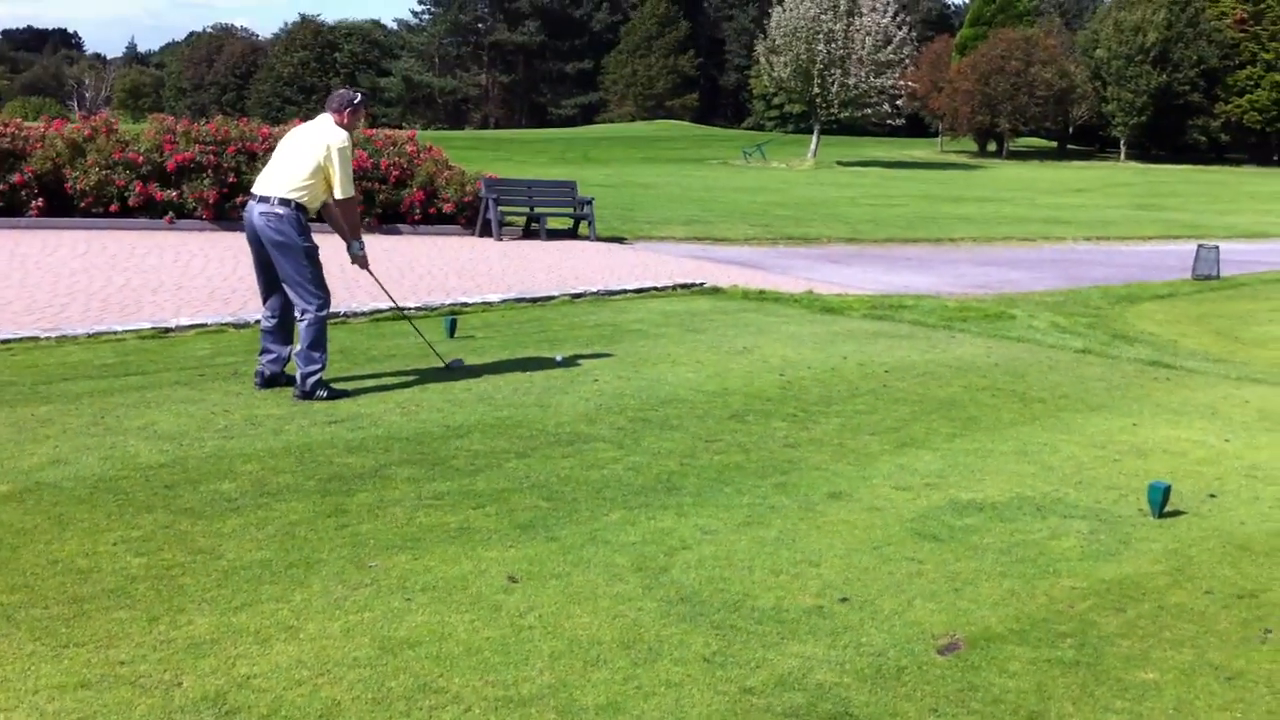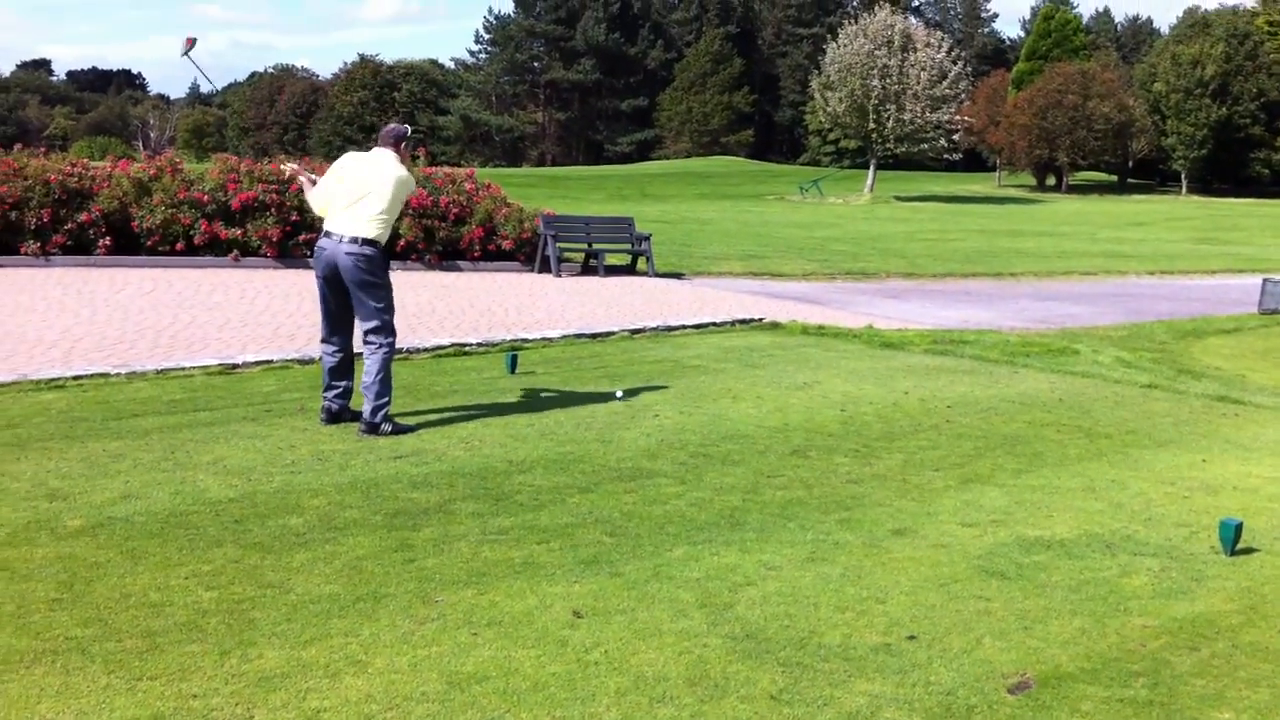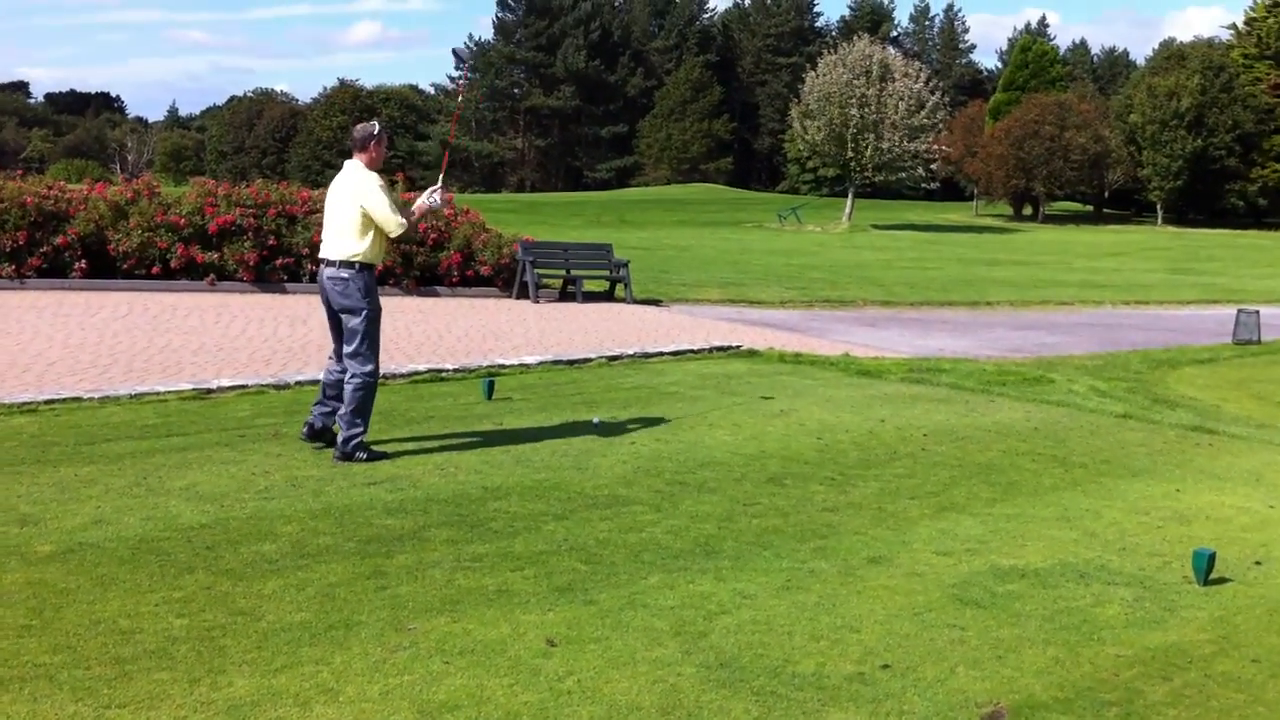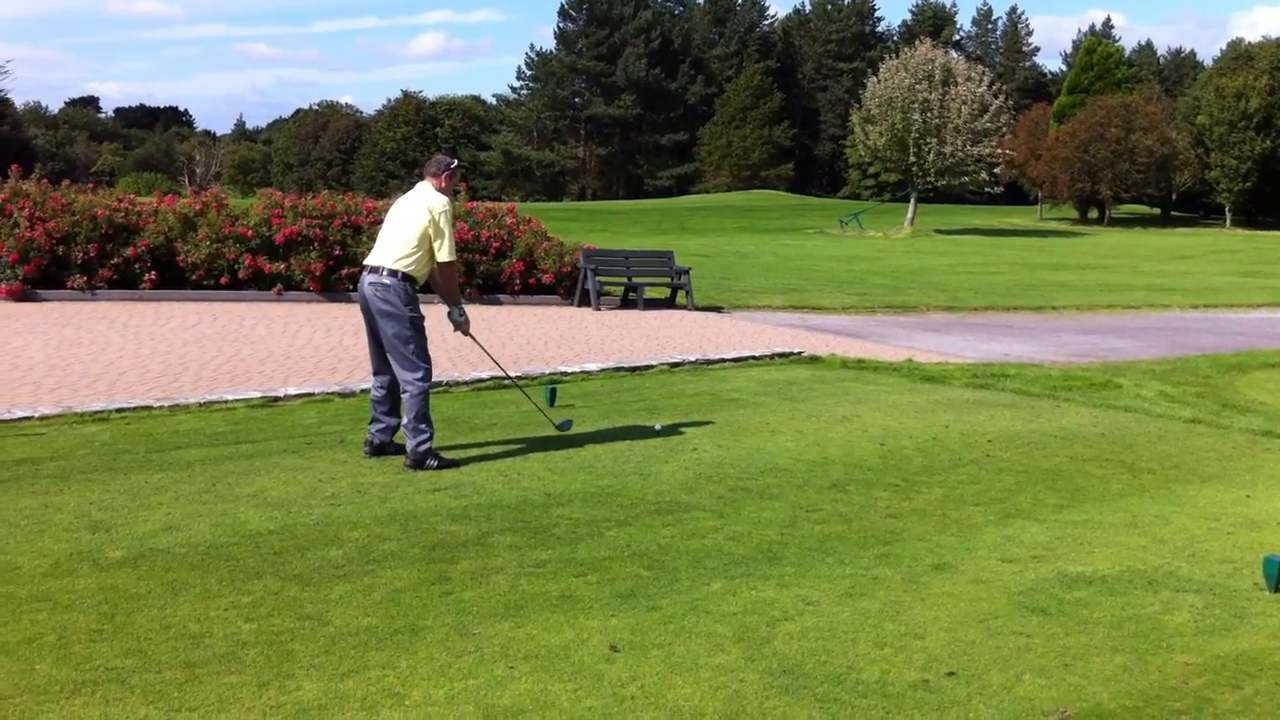
dt=1s
person 1, frame 1
left shoulder: (304, 129)
right shoulder: (338, 138)
left elbow: (324, 198)
right elbow: (344, 201)
left wrist: (347, 238)
right wrist: (356, 244)
left hip: (255, 209)
right hip: (282, 216)
left knee: (276, 299)
right knee: (312, 302)
left ankle: (270, 369)
right ankle: (309, 381)
person 1, frame 2
left shoulder: (350, 160)
right shoulder: (405, 179)
left elbow: (319, 204)
left wrist: (304, 178)
right wrist: (312, 178)
left hip: (326, 247)
right hip: (365, 255)
left knee: (335, 335)
right knee: (379, 338)
left ankle: (333, 405)
right ankle: (374, 417)
person 1, frame 3
left shoulder: (342, 178)
right shoulder: (369, 182)
left elbow: (377, 224)
right elbow: (399, 229)
left wrist: (416, 206)
right wrist: (424, 207)
left hip: (329, 272)
right hip: (352, 276)
left knee: (342, 356)
right knee: (362, 364)
left ankle: (319, 423)
right ankle: (349, 443)
person 1, frame 4
left shoulder: (408, 199)
right shoulder: (438, 203)
left elbow: (428, 264)
right elbow: (446, 264)
left wrist: (450, 303)
right wrist: (457, 308)
left hip: (370, 282)
right hip: (392, 287)
left knee: (386, 369)
right knee: (414, 371)
left ankle: (379, 438)
right ankle: (418, 451)
